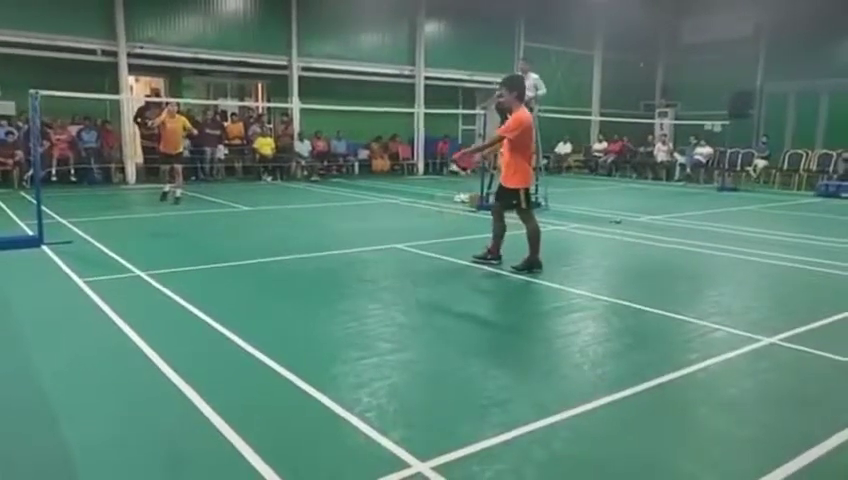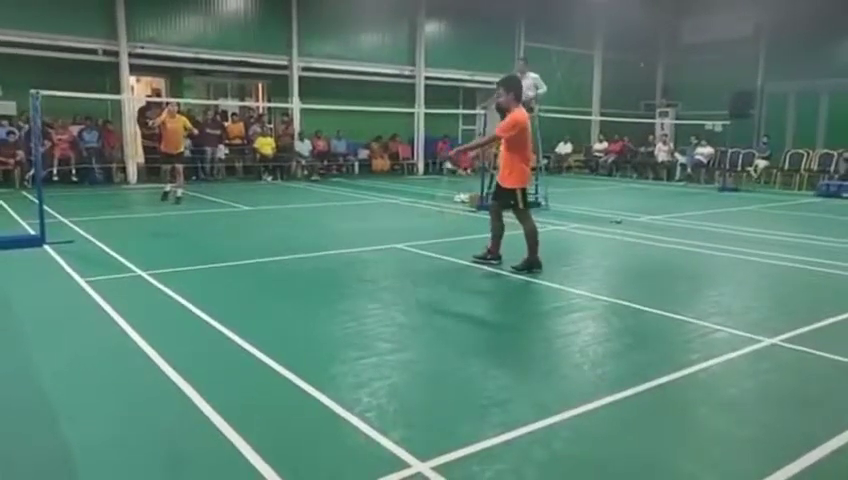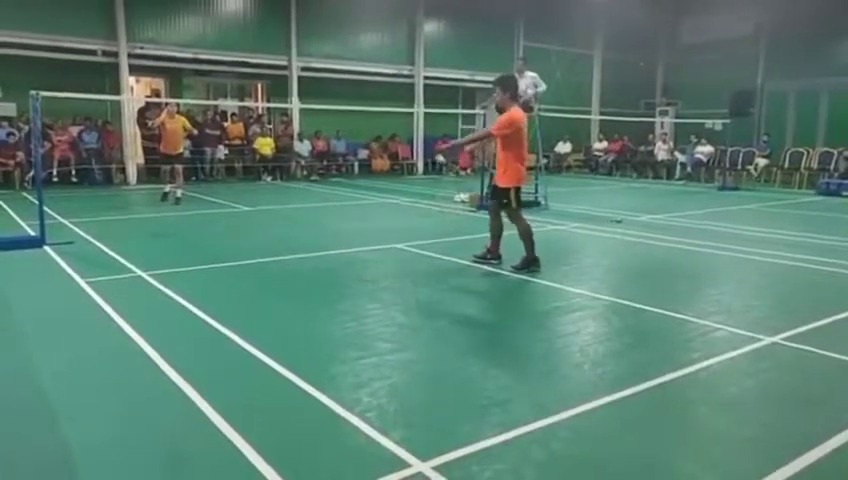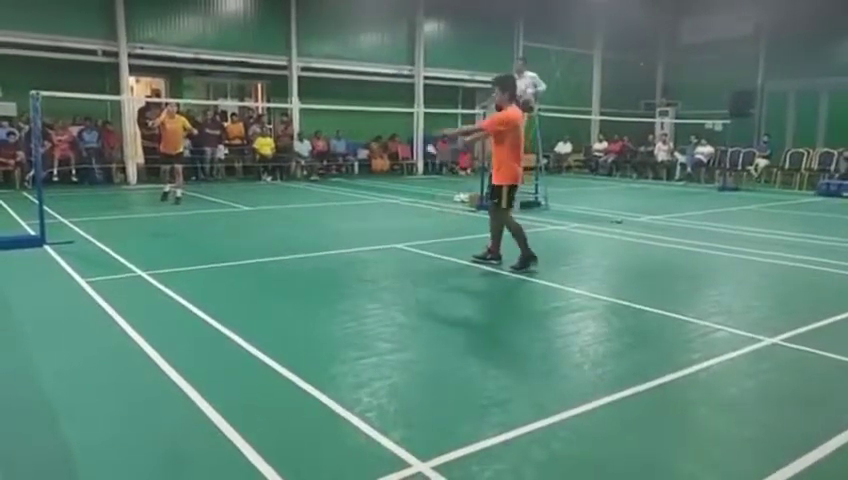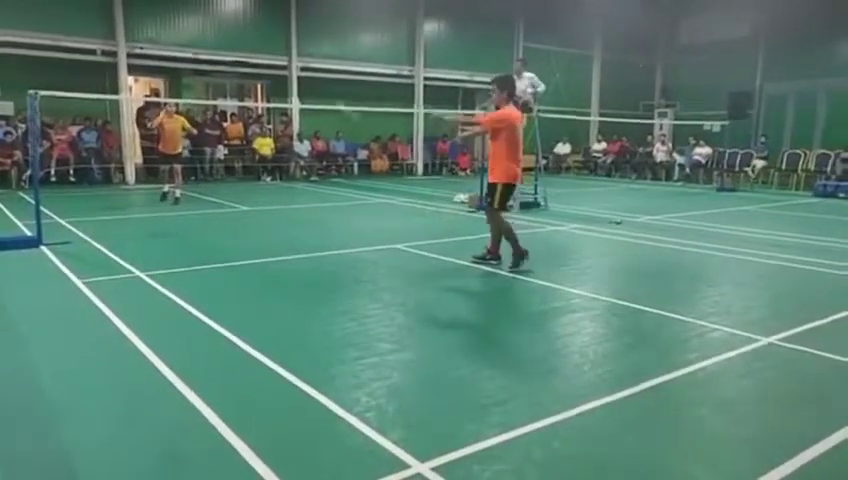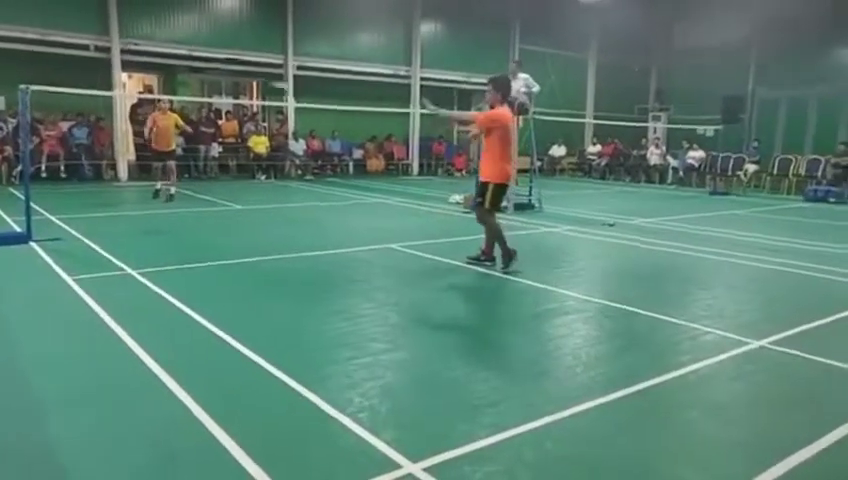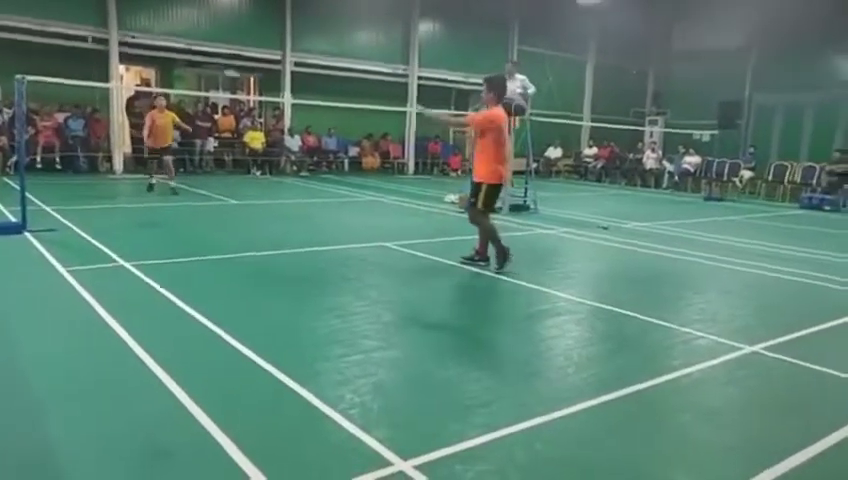
dt=0.1s
person 1, frame 1
left shoulder: (520, 117)
right shoulder: (517, 116)
left elbow: (492, 141)
right elbow: (502, 142)
left wrist: (466, 152)
right wrist: (479, 155)
left hip: (518, 177)
right hip: (508, 176)
left knee: (526, 217)
right knee: (497, 211)
left ankle: (534, 260)
right ankle: (494, 253)
person 1, frame 2
left shoulder: (516, 118)
right shoulder: (516, 116)
left elbow: (488, 139)
right elbow: (496, 139)
left wrist: (460, 150)
right wrist: (475, 150)
left hip: (516, 177)
right hip: (506, 175)
left knee: (523, 217)
right knee: (495, 209)
left ankle: (533, 260)
right ankle: (493, 252)
person 1, frame 3
left shoulder: (512, 117)
right shoulder: (512, 115)
left elbow: (482, 135)
right elbow: (489, 136)
left wrist: (454, 144)
right wrist: (466, 145)
left hip: (510, 176)
right hip: (503, 174)
left knee: (515, 216)
right knee: (494, 210)
left ankle: (531, 258)
right ankle: (493, 252)
person 1, frame 4
left shoulder: (507, 116)
right shoulder: (512, 114)
left elbow: (476, 128)
right elbow: (486, 130)
left wrist: (452, 132)
right wrist: (466, 139)
left hip: (506, 175)
right hip: (502, 173)
left knee: (503, 215)
right knee: (495, 213)
left ankle: (527, 255)
right ankle: (493, 252)
person 1, frame 5
left shoulder: (504, 115)
right shoulder: (511, 114)
left elbow: (472, 121)
right elbow: (485, 128)
right wrist: (466, 134)
left hip: (503, 174)
right hip: (501, 173)
left knee: (493, 214)
right knee: (493, 213)
left ankle: (518, 251)
right ankle: (493, 252)
person 1, frame 6
left shoulder: (497, 115)
right shoulder: (504, 114)
left elbow: (463, 118)
right elbow: (482, 129)
left wrist: (436, 110)
left hip: (495, 175)
right hip: (497, 173)
left knee: (483, 214)
right knee: (486, 213)
left ankle: (506, 251)
right ankle: (488, 253)
person 1, frame 7
left shoulder: (491, 115)
right shoulder: (497, 114)
left elbow: (459, 121)
left wrist: (431, 114)
left hip: (488, 175)
right hip: (491, 174)
left knee: (475, 214)
right knee: (481, 214)
left ankle: (501, 251)
right ankle: (482, 254)
